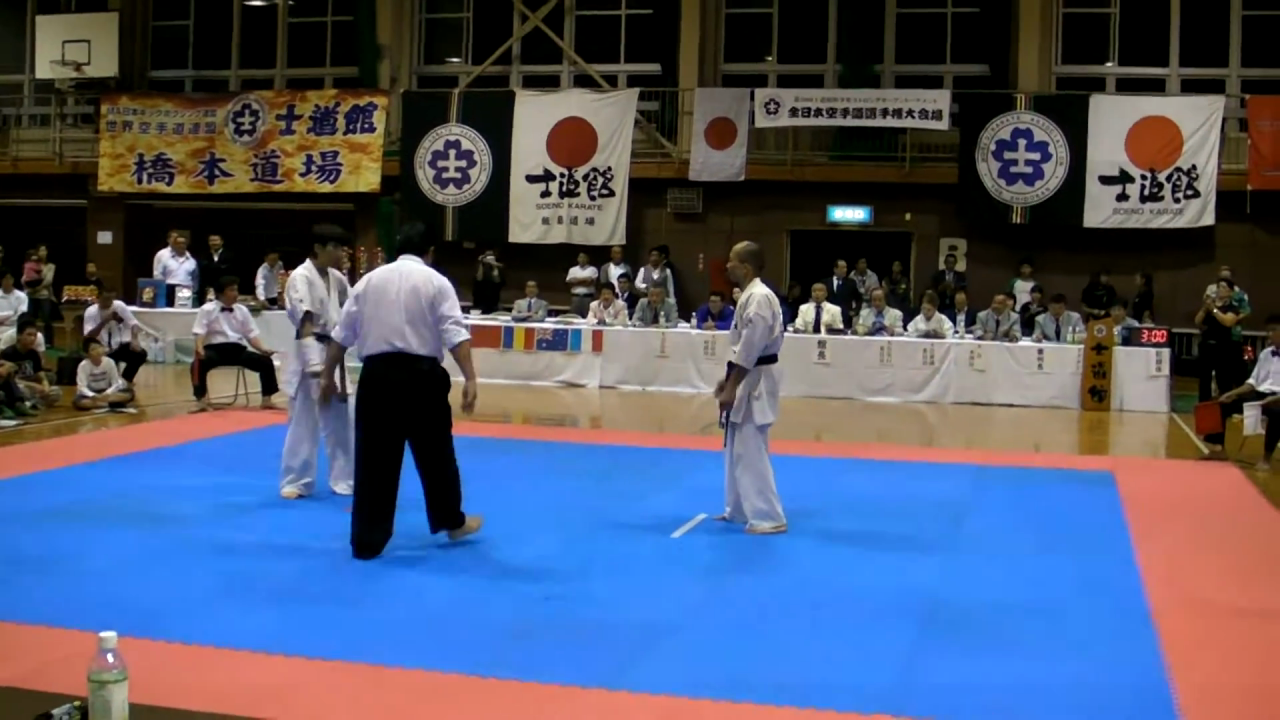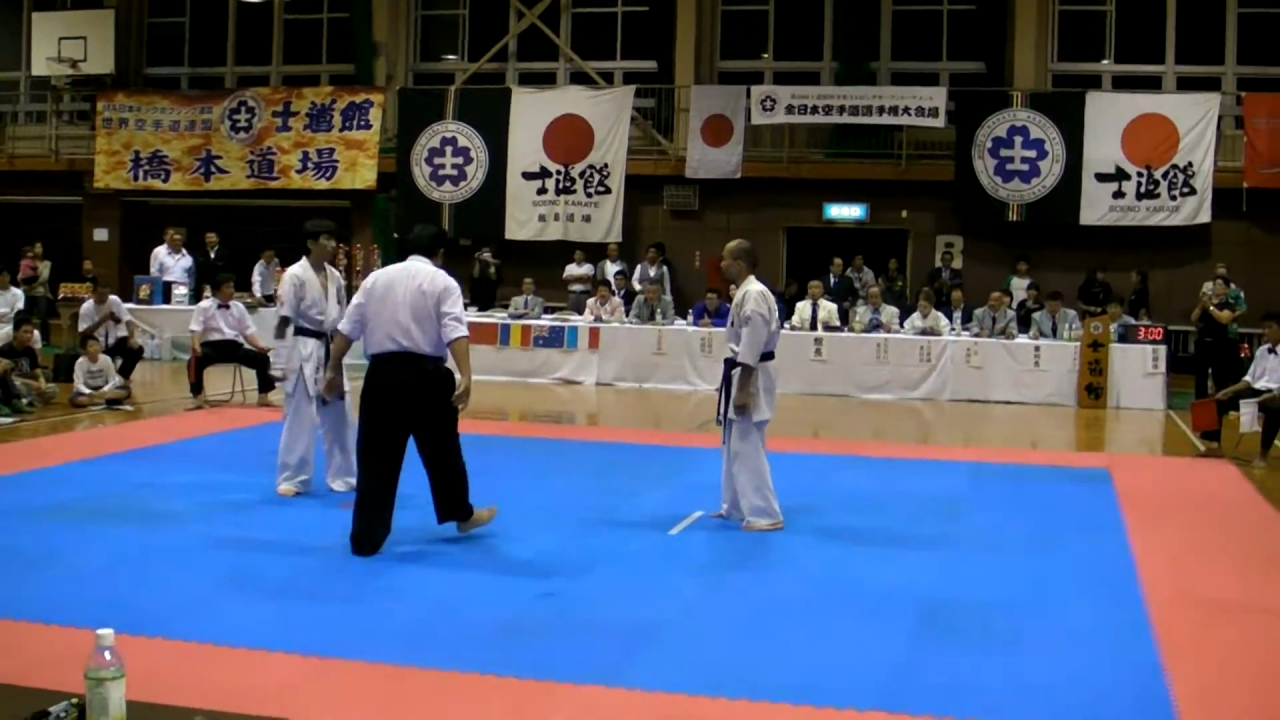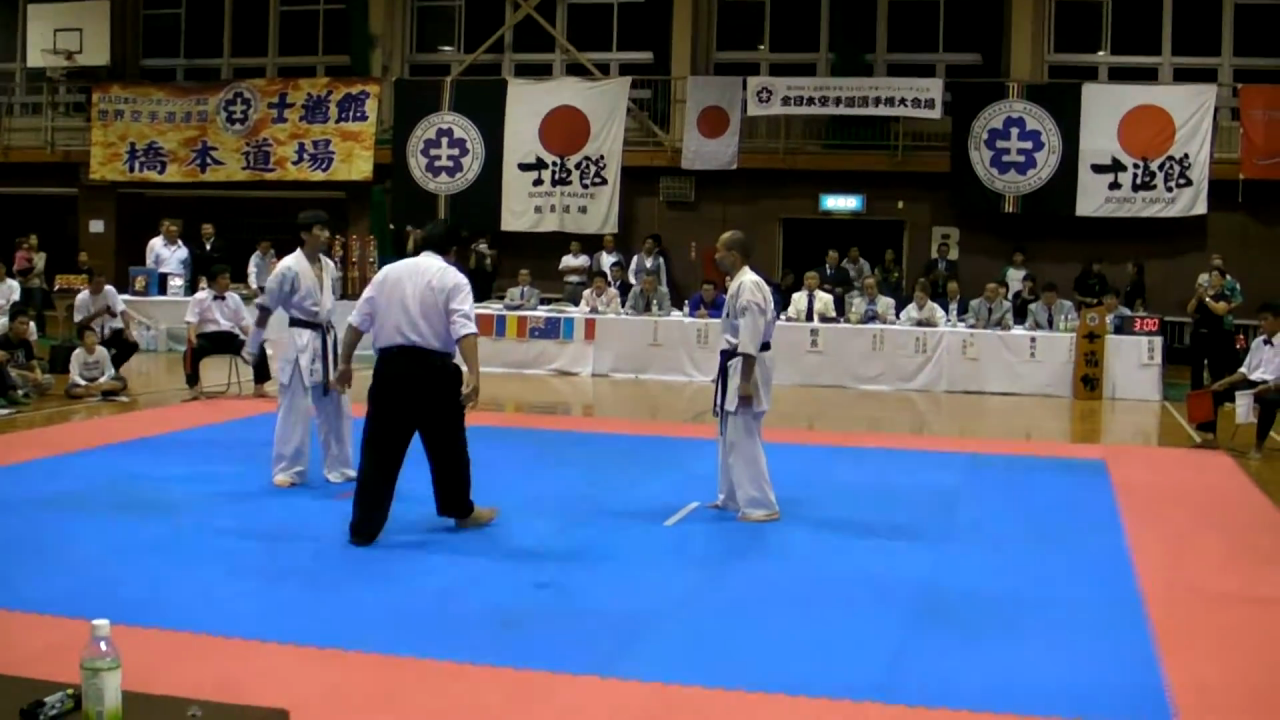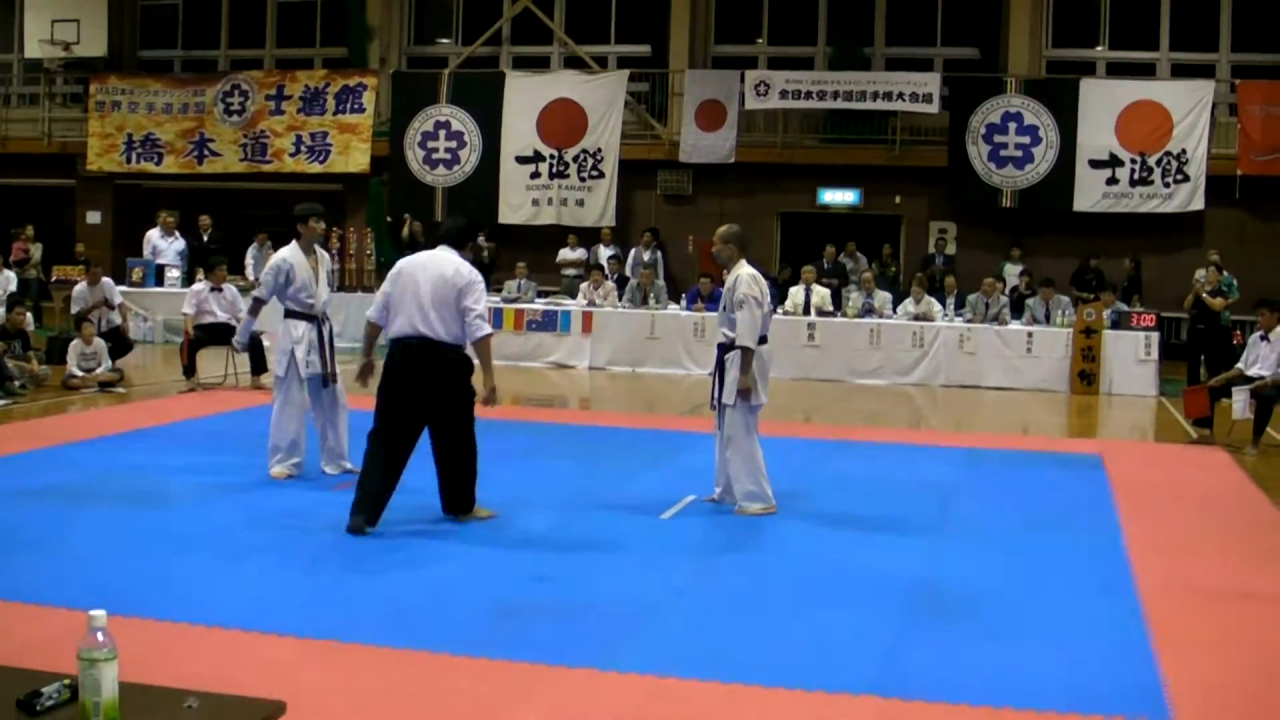
dt=0.1s
person 1, frame 1
left shoulder: (370, 279)
right shoulder: (437, 282)
left elbow: (342, 332)
right elbow: (456, 334)
left wrist: (329, 374)
right wrist: (470, 380)
left hip: (377, 375)
right hip: (422, 376)
left knee: (374, 461)
right knee: (436, 453)
left ankle: (365, 541)
right ankle: (451, 522)
person 1, frame 2
left shoulder: (377, 278)
right shoulder: (443, 282)
left elbow: (349, 326)
right elbow: (455, 331)
left wrist: (333, 369)
right wrist: (465, 377)
left hip: (383, 374)
right hip: (426, 375)
left knee: (376, 457)
right knee: (442, 450)
left ankle: (365, 538)
right ankle: (462, 514)
person 1, frame 3
left shoulder: (388, 272)
right shoulder: (454, 279)
left elbow: (359, 320)
right elbow: (464, 329)
left wrist: (345, 362)
right wrist: (473, 375)
left hip: (391, 367)
right hip: (433, 369)
left knee: (379, 449)
right knee: (448, 444)
left ankle: (363, 528)
right ankle: (461, 511)
person 1, frame 4
left shoulder: (404, 265)
right shoulder: (467, 274)
left elbow: (377, 315)
right elbow: (478, 327)
left wrist: (367, 356)
right wrist: (488, 375)
left hip: (403, 358)
right hip: (444, 361)
left knee: (387, 439)
right knee: (456, 438)
left ankle: (363, 513)
right ankle: (462, 505)
person 2, frame 1
left shoulder: (758, 297)
right shoulder: (751, 295)
left elbow: (749, 349)
left wrist: (731, 387)
right wrist: (729, 383)
left hip: (754, 380)
right hip: (747, 380)
left knee: (751, 451)
right knee: (737, 448)
person 2, frame 2
left shoulder: (754, 294)
right shoulder: (746, 292)
left elbow: (752, 346)
left wrist: (744, 390)
left hip: (751, 378)
right hip: (743, 376)
left knee: (748, 448)
right knee: (735, 446)
person 2, frame 3
left shoulder: (748, 285)
right shoulder: (740, 283)
left elbow: (751, 338)
left wrist: (746, 381)
left hip: (746, 368)
right hip: (737, 366)
left knee: (744, 438)
right knee: (731, 436)
person 2, frame 4
left shoulder: (744, 278)
right shoulder: (737, 277)
left elbow: (749, 331)
left wrist: (745, 374)
left hip: (743, 361)
right hip: (735, 360)
left knee: (741, 432)
right knee: (728, 430)
person 3, frame 1
left shoulder: (338, 278)
right shoulder: (301, 276)
right elbow: (305, 319)
right wrist: (314, 361)
right hip: (309, 354)
left knee: (341, 422)
right knee: (305, 422)
person 3, frame 2
left shoulder: (334, 276)
right shoulder: (296, 275)
right elbow: (284, 320)
right wrist: (281, 361)
left hip: (330, 350)
right hip: (306, 350)
left knee: (339, 419)
right knee: (301, 419)
person 3, frame 3
left shoulder: (329, 266)
right shoulder: (289, 267)
right elbow: (265, 308)
right wrist: (252, 347)
left hip: (326, 341)
right hip: (301, 342)
left knee: (337, 410)
right knee: (296, 410)
person 3, frame 4
left shoulder: (324, 257)
right shoulder: (284, 259)
right elbow: (260, 299)
right wrist: (242, 336)
left hip: (322, 333)
right hip: (297, 333)
left knee: (333, 402)
right knee: (291, 402)
